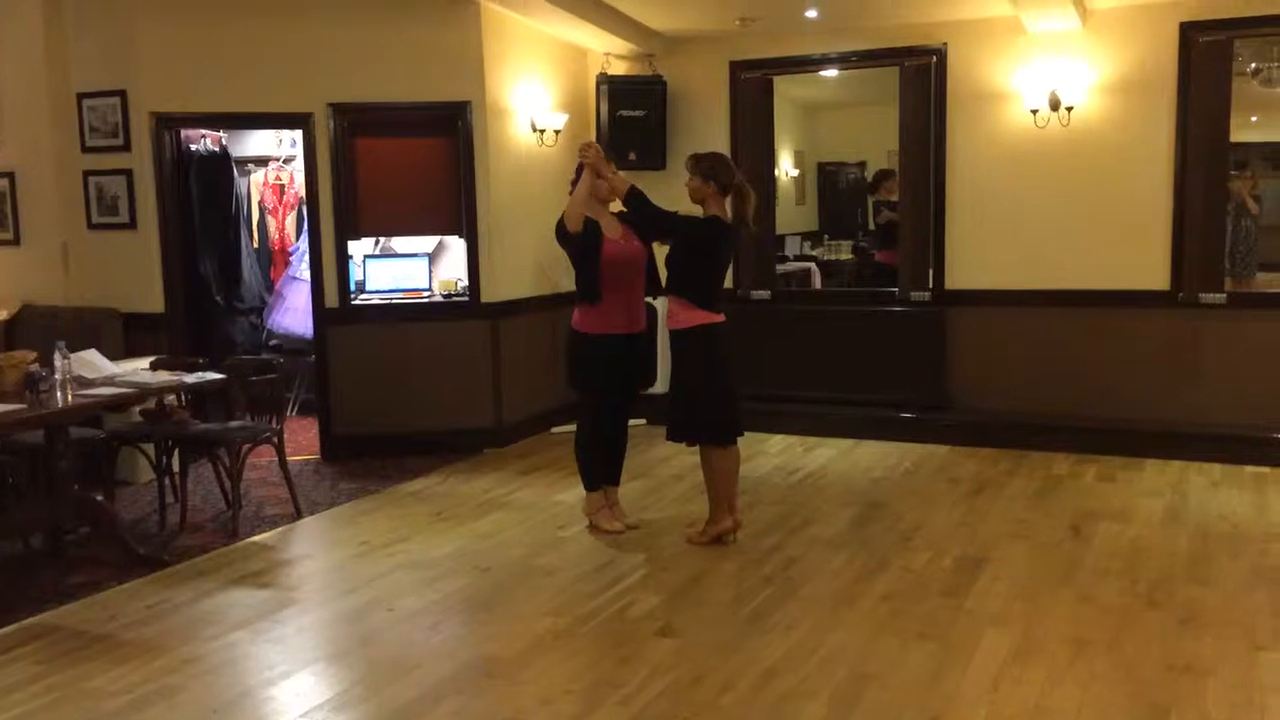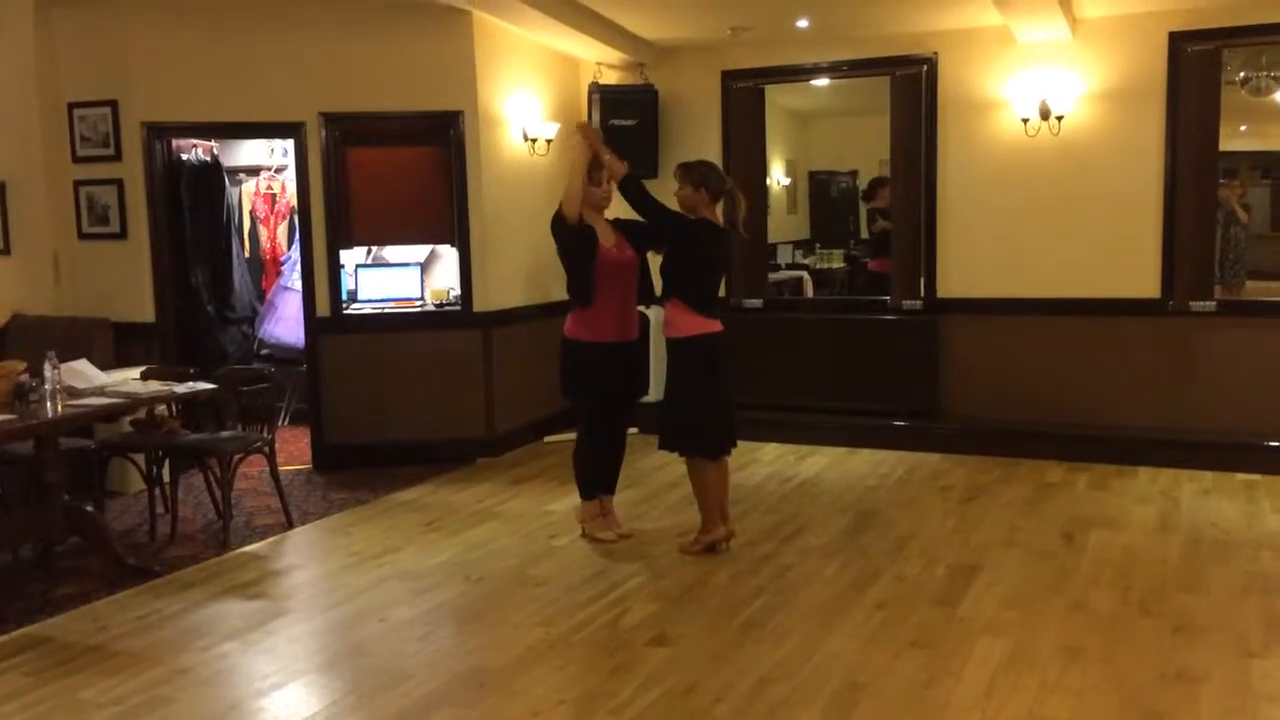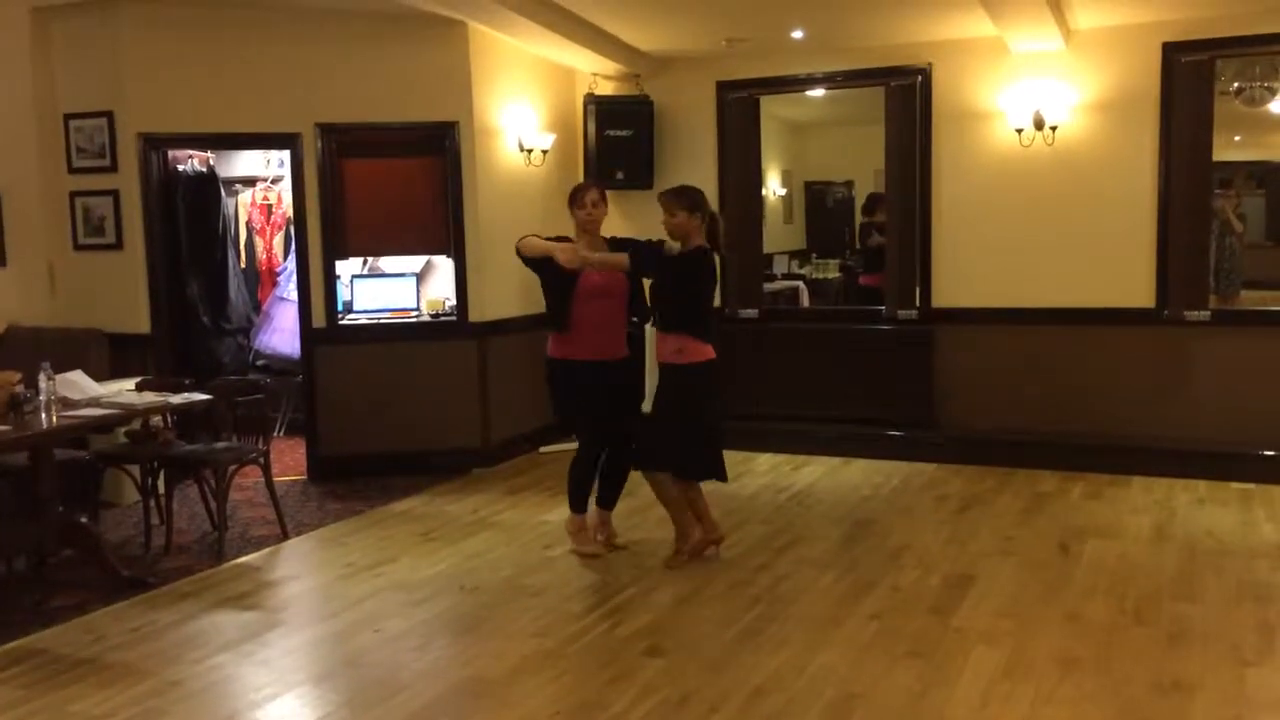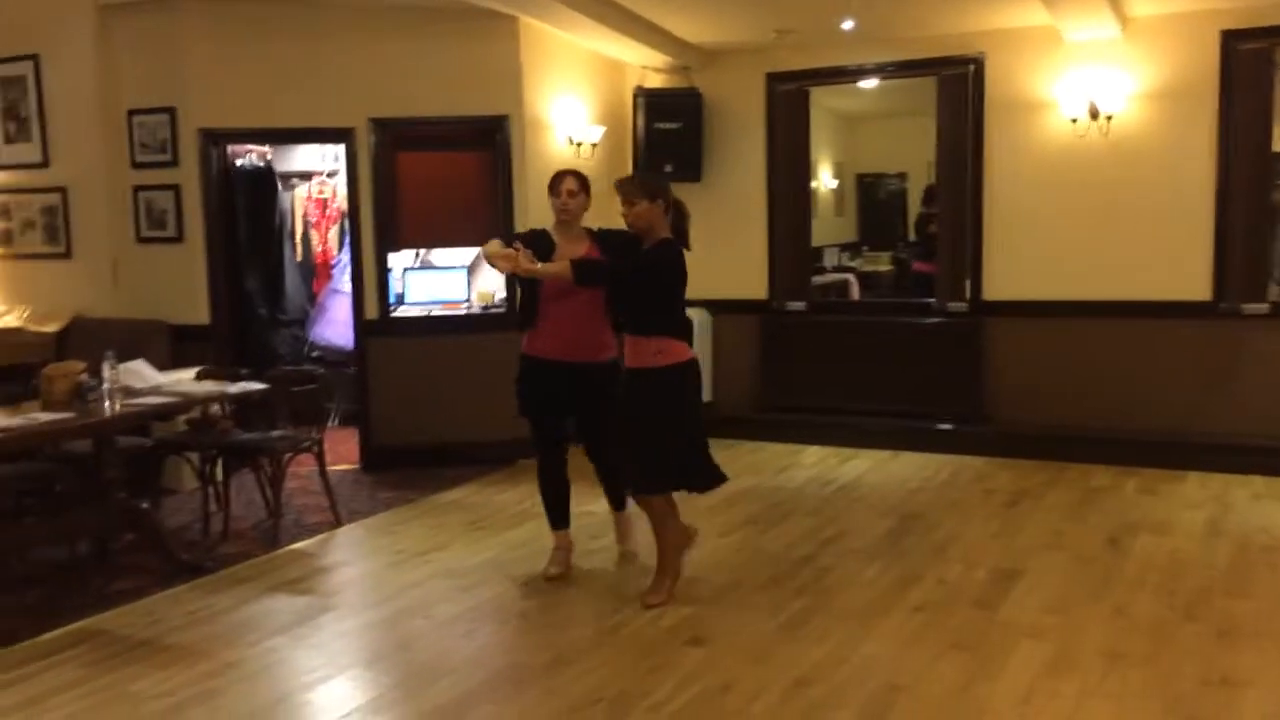
dt=0.7s
person 1, frame 1
left shoulder: (706, 231)
right shoulder: (718, 229)
left elbow: (649, 215)
right elbow: (660, 223)
left wrist: (603, 170)
right wrist: (609, 174)
left hip: (696, 337)
right hip: (707, 333)
left knee: (710, 431)
right knee: (720, 430)
left ankle: (719, 517)
right ankle: (730, 511)
person 1, frame 2
left shoulder: (695, 234)
right shoulder: (713, 235)
left elbow: (640, 198)
right elbow: (655, 229)
left wrist: (600, 150)
left hip: (692, 345)
right hip: (704, 341)
left knee: (694, 439)
right knee: (706, 439)
left ankle: (711, 527)
right ankle: (721, 521)
person 1, frame 3
left shoulder: (697, 261)
right shoulder: (678, 258)
left elbow: (645, 262)
left wrist: (590, 257)
left hip: (690, 370)
right hip: (679, 368)
left knee: (655, 455)
right knee: (673, 456)
left ankle: (688, 531)
right ankle: (706, 528)
person 1, frame 4
left shoulder: (665, 256)
right shoulder: (643, 252)
left elbow: (602, 273)
left wrist: (536, 270)
left hip: (669, 374)
right hip: (639, 374)
left knee: (655, 477)
right knee: (640, 475)
left ankle: (668, 566)
right ankle: (679, 532)
person 2, frame 1
left shoulder: (631, 223)
right shoulder: (581, 227)
right elbow: (568, 227)
right wrist: (589, 170)
left hip: (632, 336)
right hip: (595, 339)
left knee: (619, 419)
right knee: (594, 419)
left ankle: (613, 498)
right ankle: (594, 503)
person 2, frame 2
left shoulder: (627, 231)
right shoulder: (574, 234)
right elbow: (566, 212)
right wrist: (581, 156)
left hip: (626, 345)
right hip: (586, 347)
left knee: (617, 427)
right knee: (593, 427)
left ankle: (607, 506)
right ankle: (589, 512)
person 2, frame 3
left shoulder: (624, 249)
right shoulder: (560, 250)
right elbow: (524, 245)
right wrist: (555, 250)
left hip: (618, 364)
right hip: (572, 365)
left knee: (623, 443)
right knee: (592, 442)
left ankle: (604, 519)
right ankle: (577, 523)
person 2, frame 4
left shoulder: (607, 244)
right shoulder: (535, 242)
right elbow: (494, 248)
right wrist: (498, 255)
left hip: (595, 366)
right hip: (543, 366)
left knee: (600, 448)
right knee: (549, 454)
left ankle: (621, 520)
right ankle: (561, 541)
